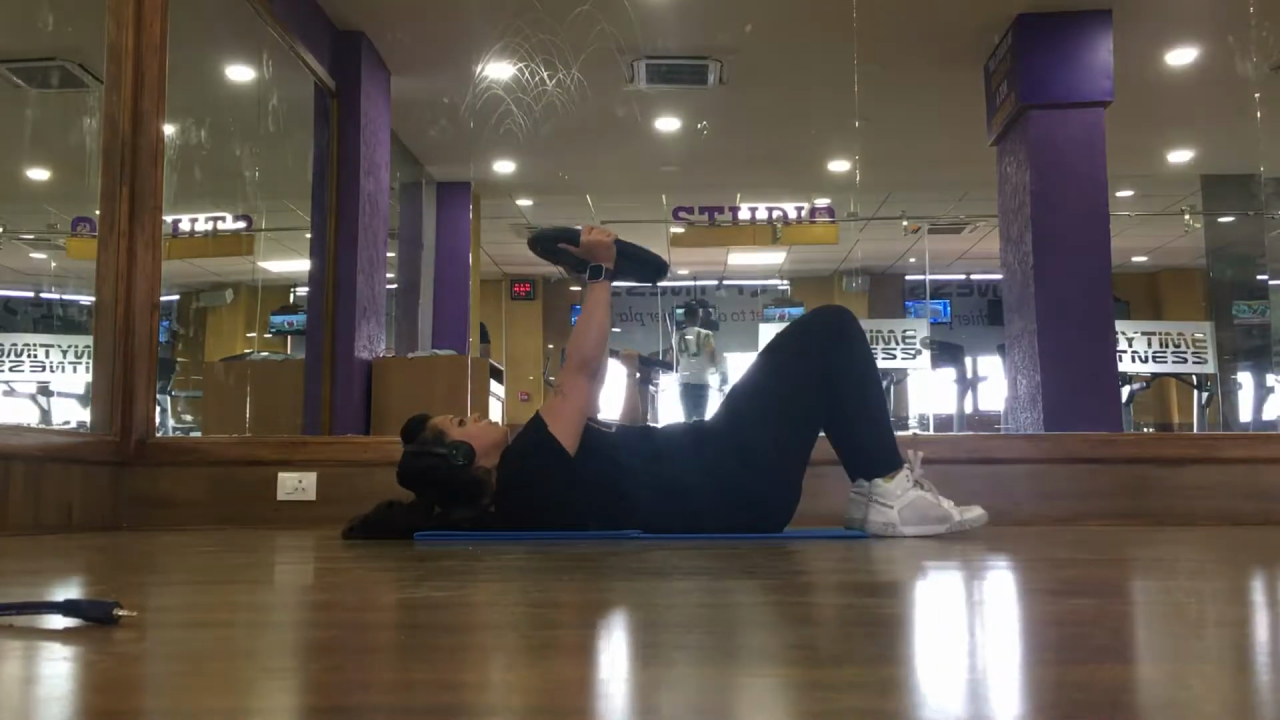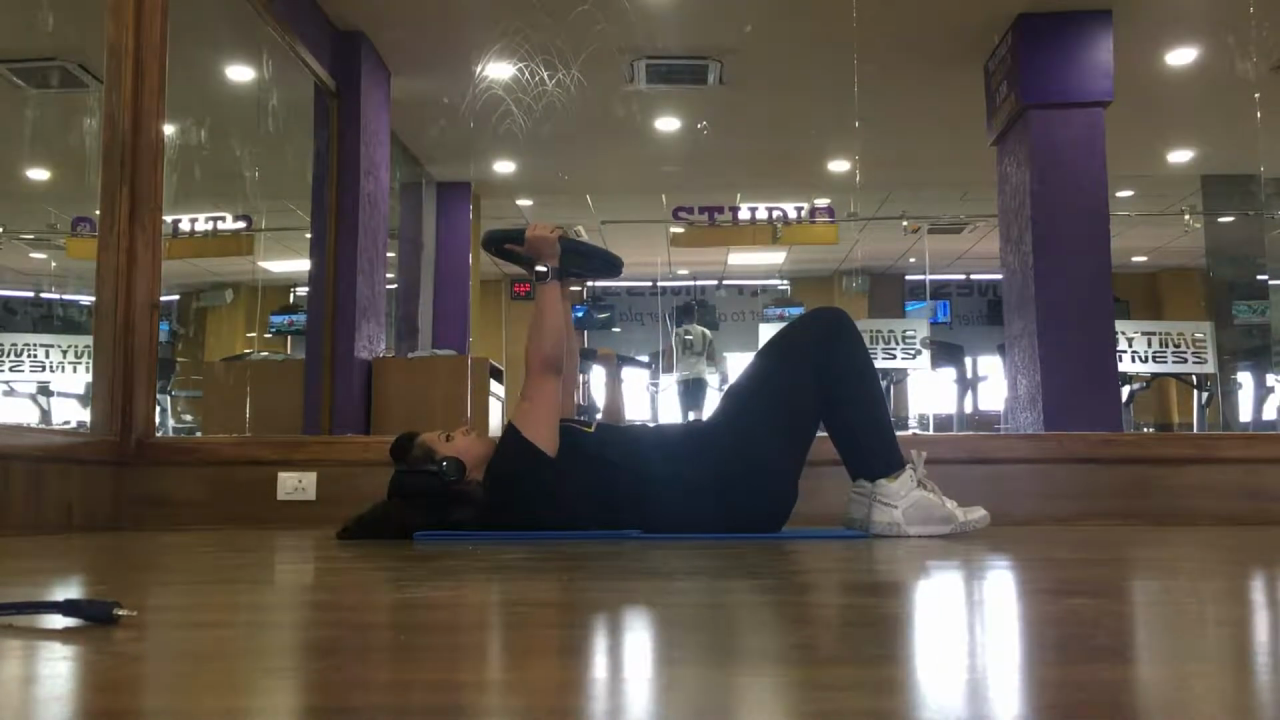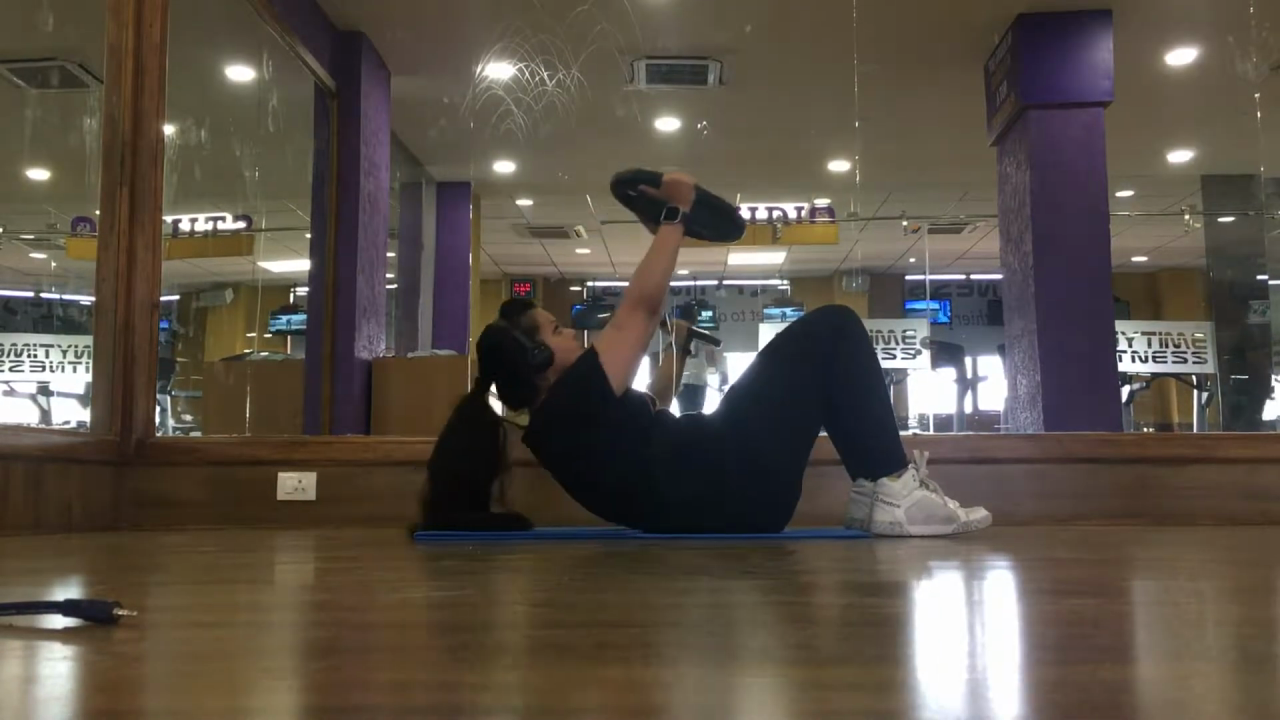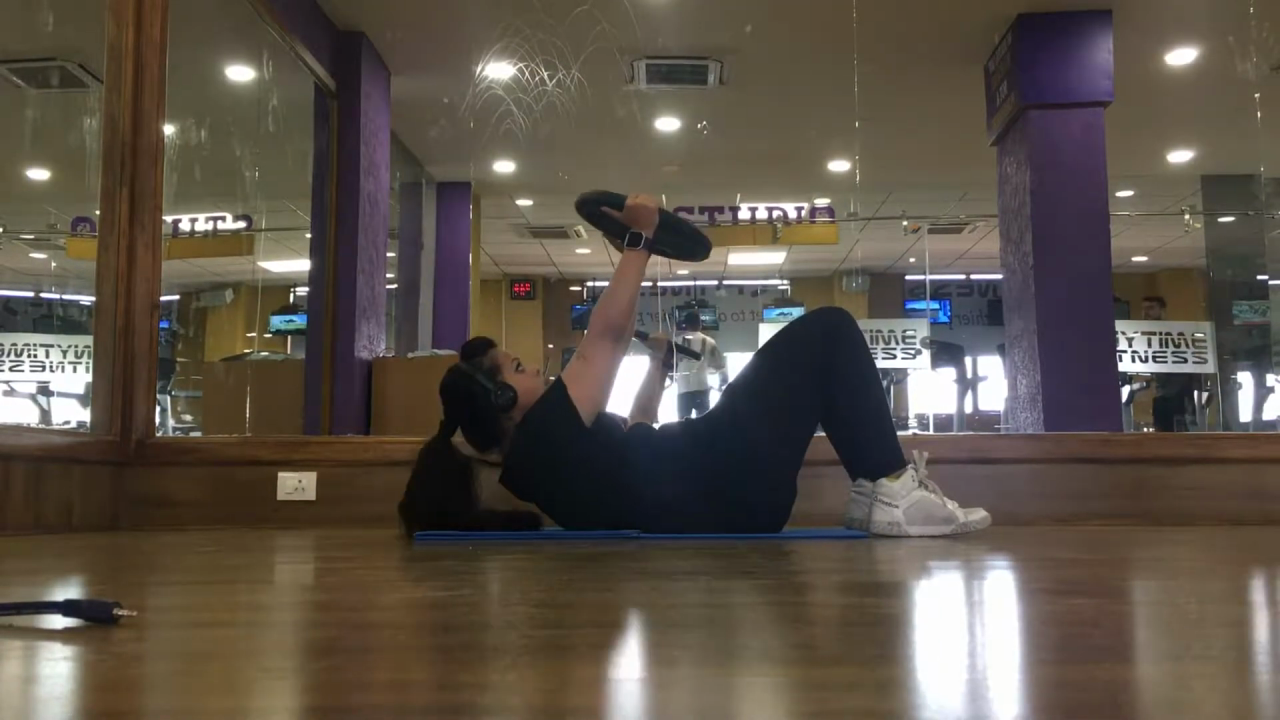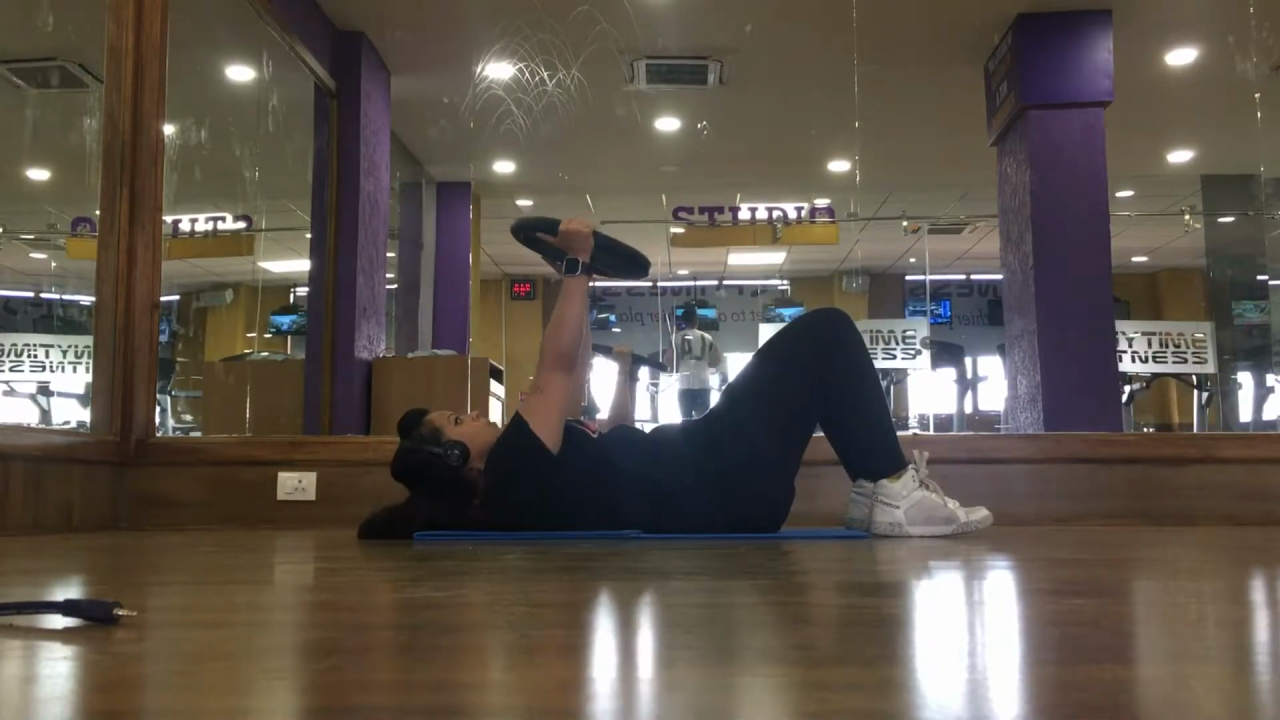
dt=1s
person 1, frame 1
left shoulder: (518, 490)
right shoulder: (528, 471)
right elbow: (578, 372)
right wrist: (598, 272)
left hip: (720, 482)
right hip: (736, 485)
left knee: (821, 343)
right knee: (831, 328)
left ankle: (872, 490)
right ankle: (889, 493)
person 1, frame 2
left shoulder: (511, 489)
right shoulder: (515, 480)
left elbow: (558, 397)
right elbow: (544, 373)
left wrist: (561, 295)
right wrist: (547, 270)
left hip: (711, 481)
right hip: (728, 487)
left knee: (820, 342)
right knee: (826, 330)
left ankle: (879, 486)
right ankle: (891, 493)
person 1, frame 3
left shoulder: (557, 422)
right shoulder: (572, 399)
right elbow: (641, 307)
left wrist: (677, 355)
right wrist: (675, 215)
left hip: (712, 499)
right hip: (732, 490)
left knee: (825, 346)
right knee: (833, 329)
left ankle: (878, 490)
right ankle: (892, 491)
person 1, frame 4
left shoulder: (531, 455)
right shoulder: (542, 433)
right elbow: (605, 338)
left wrist: (659, 365)
right wrist: (638, 240)
left hip: (715, 493)
right hip: (728, 491)
left knee: (821, 348)
right knee: (829, 330)
left ankle: (875, 489)
right ankle: (891, 490)
person 1, frame 5
left shoulder: (510, 487)
right shoulder: (514, 470)
right elbow: (559, 368)
left wrist: (626, 376)
right wrist: (576, 264)
left hip: (706, 481)
right hip: (722, 485)
left knee: (818, 342)
right knee: (825, 331)
left ankle: (878, 487)
right ankle: (891, 493)
